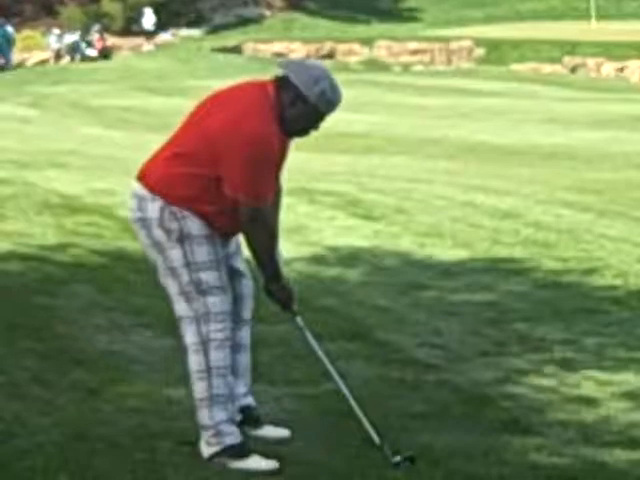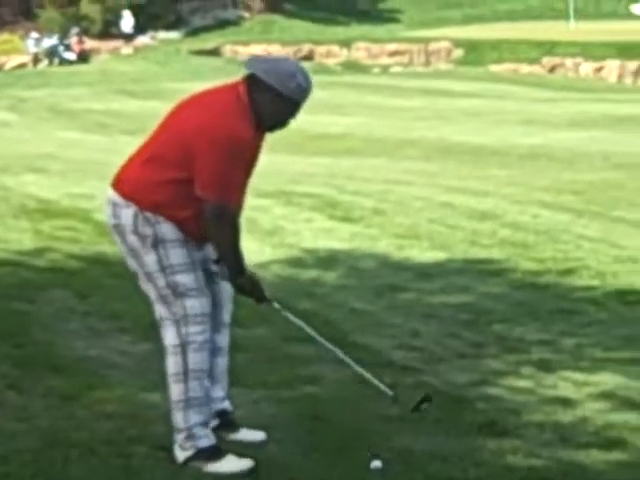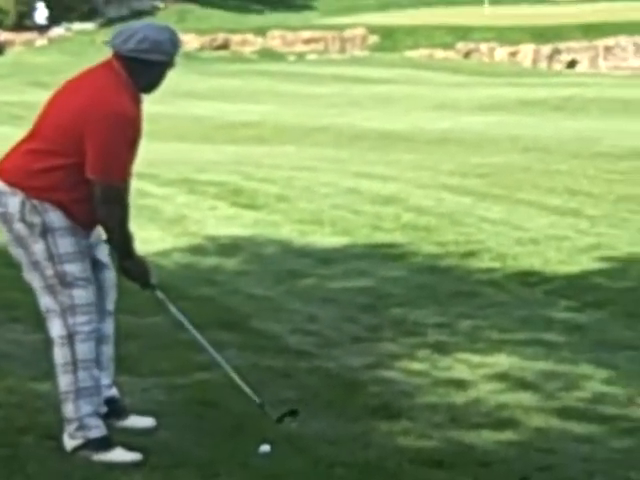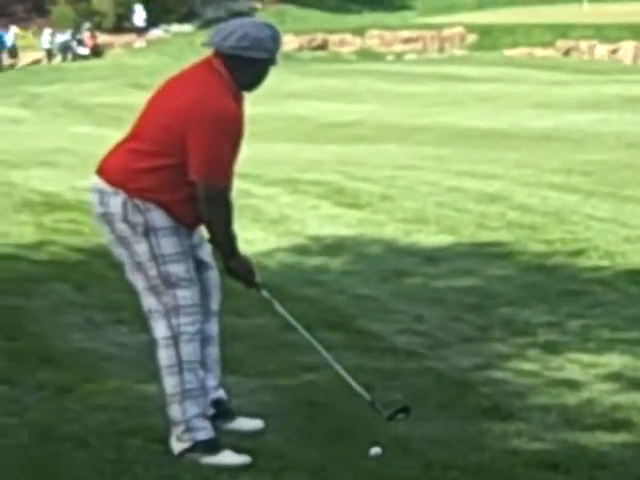
dt=0.7s
person 1, frame 1
left shoulder: (268, 105)
right shoulder: (253, 129)
left elbow: (269, 189)
right elbow: (253, 215)
left wrist: (273, 258)
right wrist: (274, 277)
left hip: (202, 210)
right hip: (171, 211)
left knee: (237, 304)
right knee: (209, 320)
left ankle: (239, 409)
right ankle: (219, 439)
person 1, frame 2
left shoulder: (237, 107)
right shoulder: (227, 128)
left elbow: (224, 203)
right elbow: (218, 213)
left wrist: (227, 262)
right wrist: (238, 273)
left hip: (174, 216)
right hip: (146, 217)
left knee: (216, 308)
right knee: (190, 322)
left ankle: (214, 413)
right ankle: (194, 442)
person 1, frame 3
left shoulder: (107, 81)
right shoulder: (114, 109)
left elbow: (105, 187)
right elbow: (108, 195)
left wrist: (118, 247)
right wrist: (127, 254)
left hip: (60, 203)
left knee: (99, 298)
right knee: (75, 314)
left ankle: (102, 401)
right ankle: (83, 431)
person 1, frame 4
left shoulder: (209, 77)
right shoulder: (217, 108)
right elbow: (212, 195)
right wrist: (231, 255)
left hip: (160, 201)
right hip: (133, 204)
left knee: (203, 299)
right knee: (178, 316)
left ankle: (209, 403)
right ankle: (190, 434)
